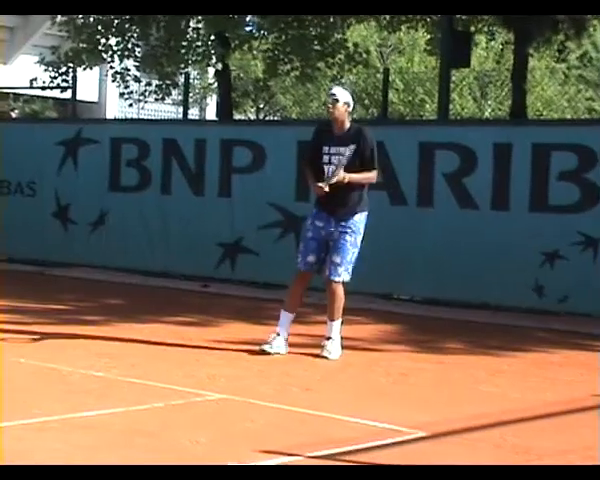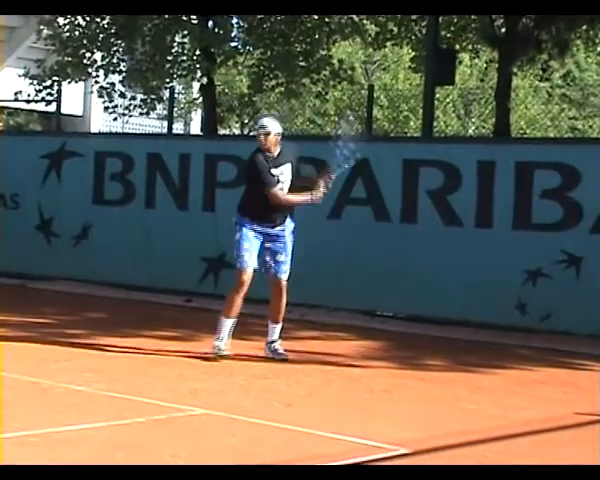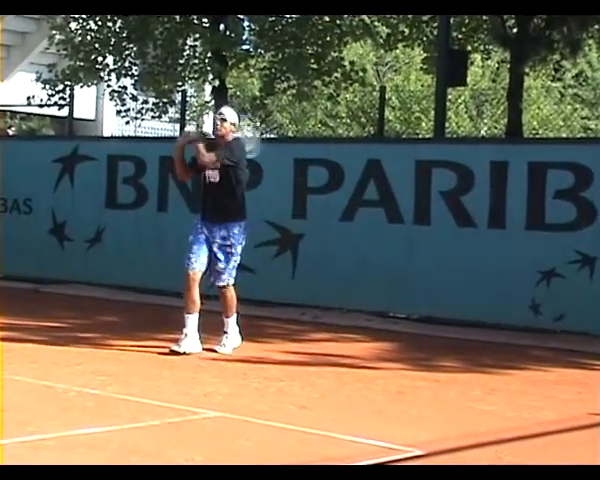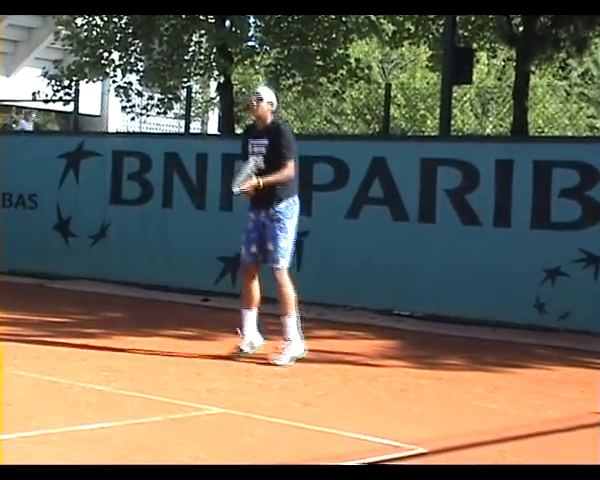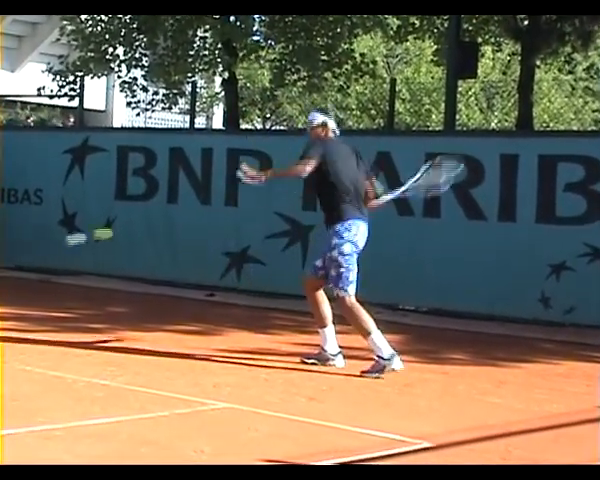
dt=1s
person 1, frame 1
left shoulder: (362, 136)
right shoulder: (320, 135)
left elbow: (372, 175)
right elbow: (309, 169)
left wrist: (347, 177)
right wrist: (316, 184)
left hip: (350, 216)
right hip: (321, 213)
left knee: (334, 280)
right knee: (302, 275)
left ankle: (333, 339)
right ankle: (280, 336)
person 1, frame 2
left shoulder: (288, 155)
right shoulder: (257, 160)
right elbow: (277, 198)
left wrist: (316, 185)
right wrist: (311, 197)
left hip: (280, 227)
right hip: (251, 224)
left knee: (279, 284)
right knee: (244, 279)
left ankle: (273, 342)
right ankle: (222, 337)
person 1, frame 3
left shoulder: (236, 146)
right shoulder: (206, 148)
left elbow: (207, 160)
right elbow: (184, 175)
left wrist: (197, 142)
right wrist: (180, 148)
left hip: (231, 224)
right hip: (205, 222)
left knee: (223, 283)
right knee: (192, 275)
left ankle: (231, 333)
right ankle: (190, 337)
person 1, frame 4
left shoulder: (280, 131)
right shoulder: (249, 133)
left elbow: (288, 171)
left wrist: (259, 182)
right wrist: (247, 185)
left hip: (282, 206)
right hip: (258, 207)
left knee: (279, 272)
right knee: (249, 270)
left ankle: (293, 341)
right ankle: (250, 335)
person 1, frame 5
left shoulder: (318, 146)
right shoulder: (350, 151)
left elbow: (304, 169)
right elbow: (368, 188)
left wrist: (267, 174)
right wrist: (370, 198)
left hip: (344, 228)
right hip: (355, 226)
left knee: (345, 299)
right knee: (313, 285)
left ankle: (386, 356)
right ankle: (330, 351)
